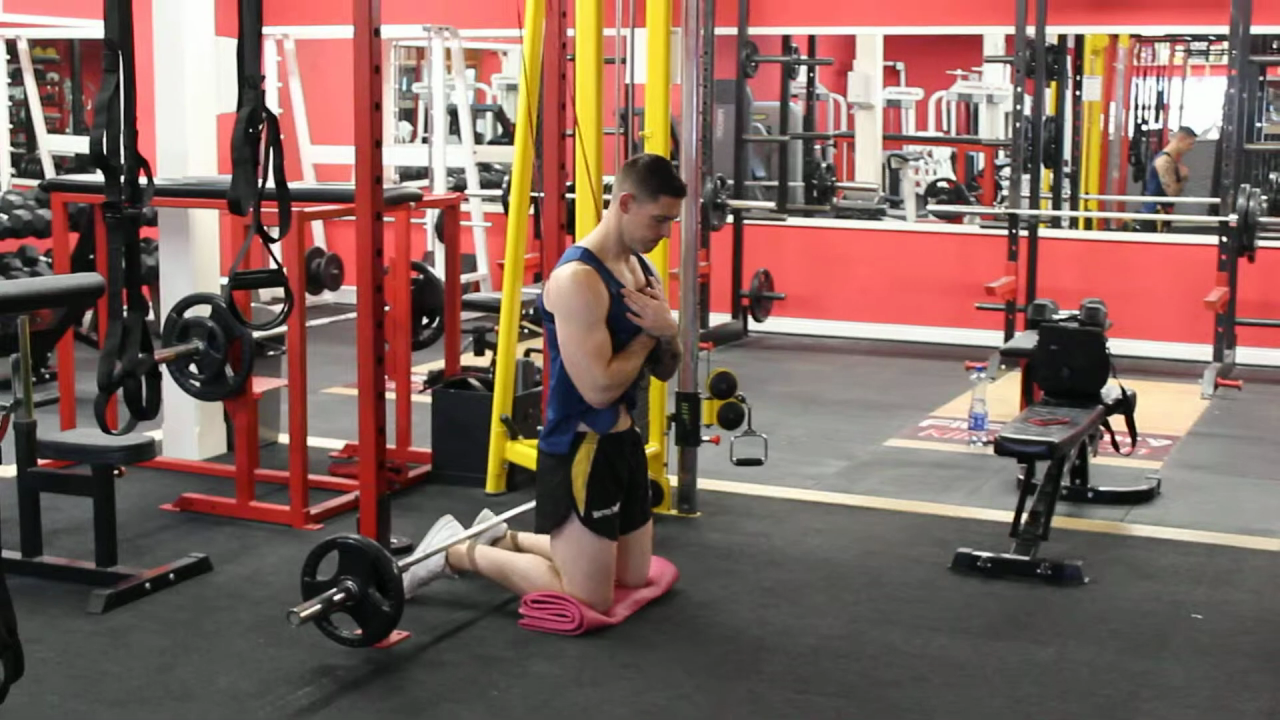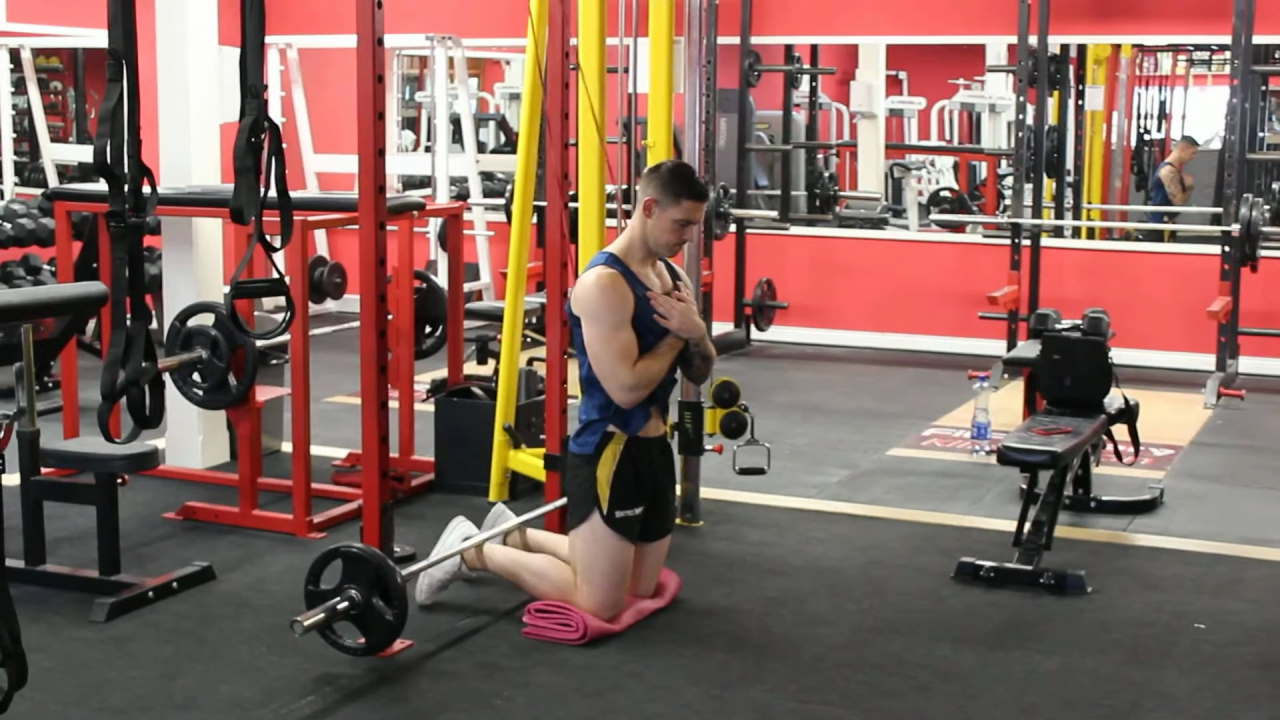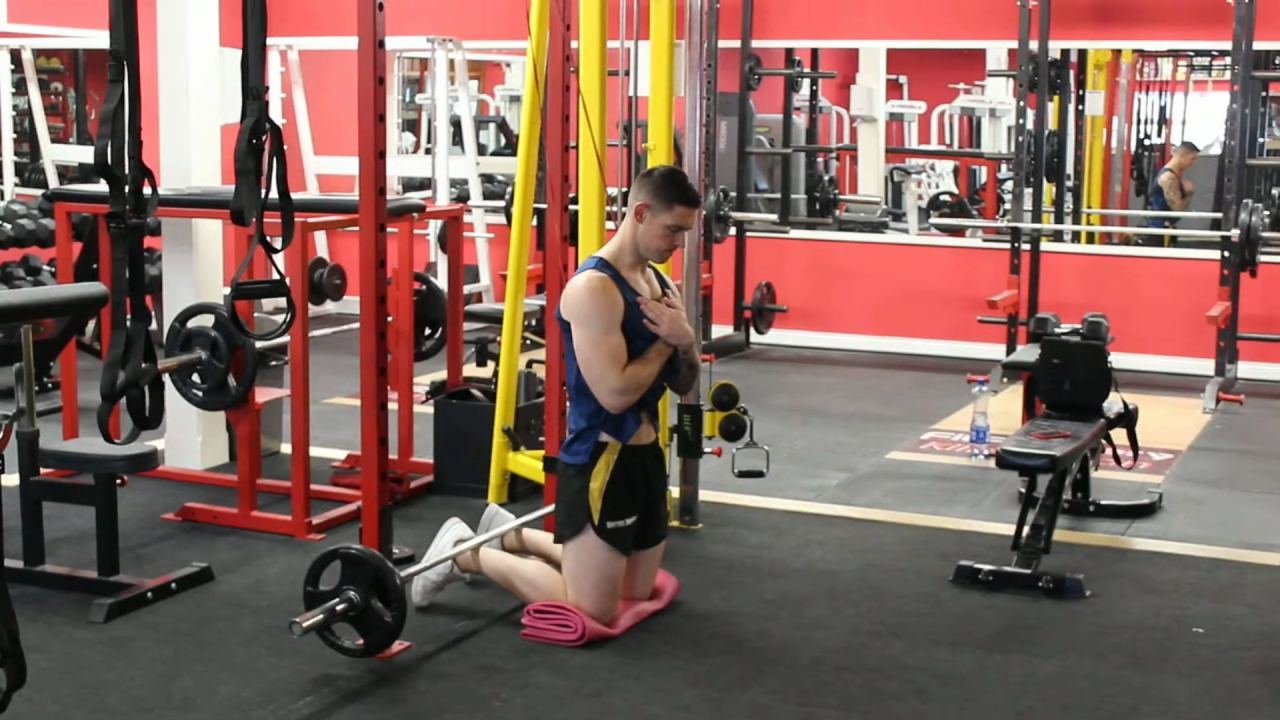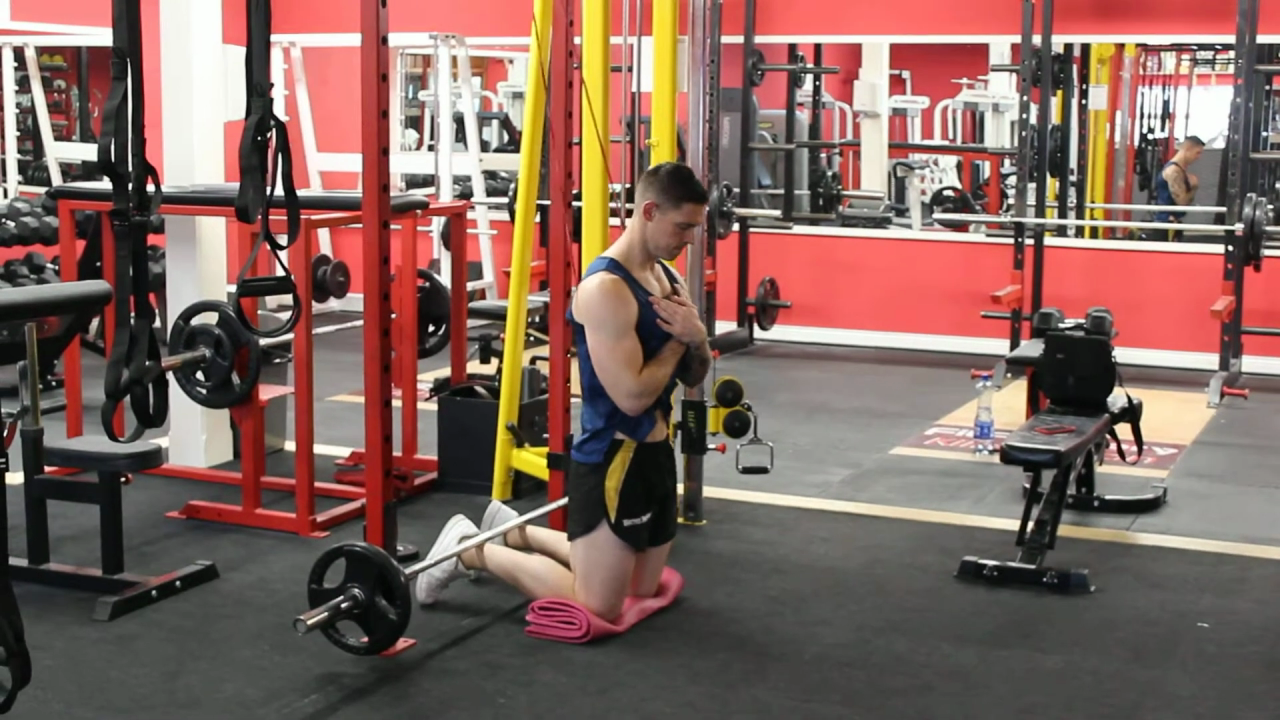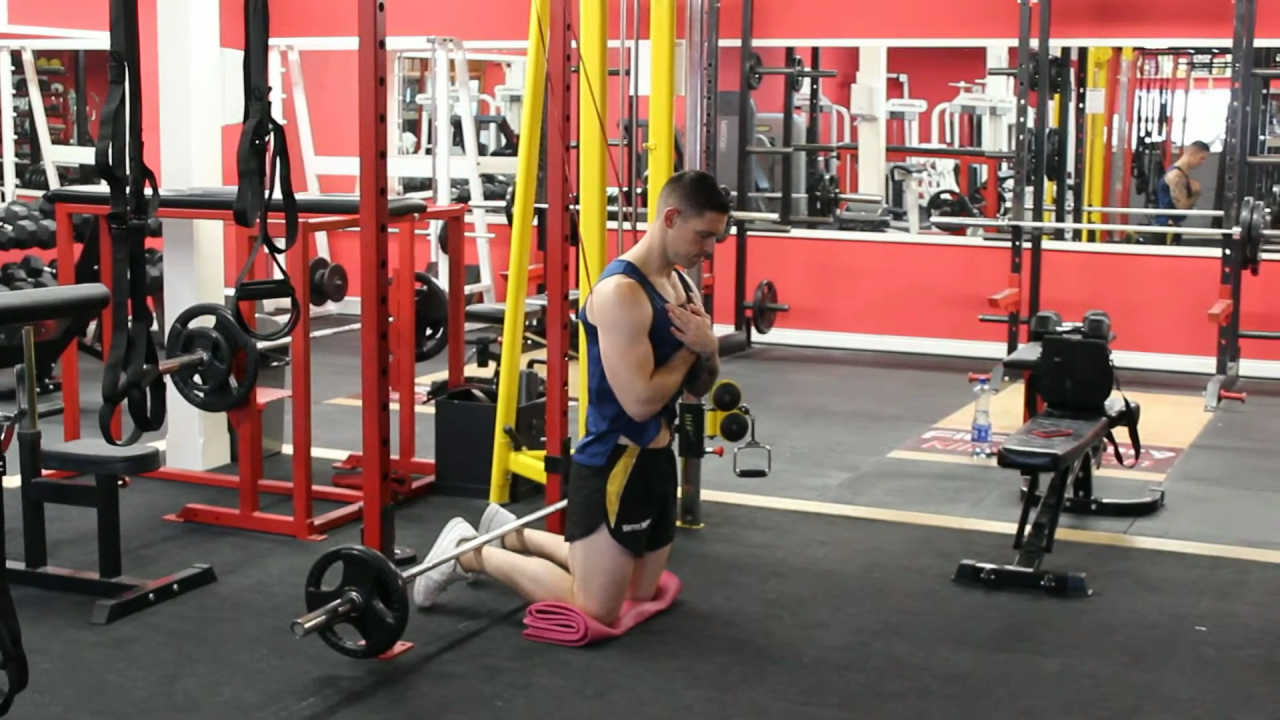
dt=0.4s
person 1, frame 1
left shoulder: (643, 270)
right shoulder: (577, 280)
left elbow: (665, 369)
right elbow: (598, 388)
left wrist: (668, 331)
right wrist: (648, 331)
left hip: (622, 440)
right hip: (579, 450)
left knee: (634, 579)
right knee: (589, 601)
left ankle: (505, 539)
right ankle: (458, 550)
person 1, frame 2
left shoulder: (674, 276)
right shoulder: (603, 283)
left elbow: (699, 373)
right elbow: (626, 388)
left wrist: (697, 332)
right wrist: (676, 333)
left hip: (653, 445)
right hip: (608, 451)
left knee: (639, 589)
right knee: (598, 606)
left ankle: (513, 535)
right ankle: (472, 549)
person 1, frame 3
left shoulder: (661, 284)
right shoulder: (593, 287)
left elbow: (684, 383)
right elbow: (615, 393)
left wrist: (685, 339)
right wrist: (665, 340)
left hip: (644, 453)
right hip: (601, 461)
left knee: (636, 592)
right knee: (592, 612)
left ankle: (510, 534)
right ankle: (465, 552)
person 1, frame 4
left shoulder: (668, 279)
right shoulder: (605, 288)
left elbow: (693, 376)
right elbow: (632, 395)
left wrist: (697, 337)
right wrist: (679, 338)
left hip: (655, 450)
right hip: (613, 459)
left knee: (641, 589)
right knee: (597, 607)
left ankle: (513, 531)
right ankle: (470, 550)
person 1, frame 5
left shoulder: (682, 285)
right shoulder: (620, 292)
left elbow: (699, 386)
right elbow: (640, 401)
left wrist: (708, 347)
right wrist: (690, 346)
left hip: (656, 457)
right hip: (615, 464)
left knee: (640, 593)
right knee: (595, 610)
left ankle: (511, 534)
right ankle: (468, 552)
